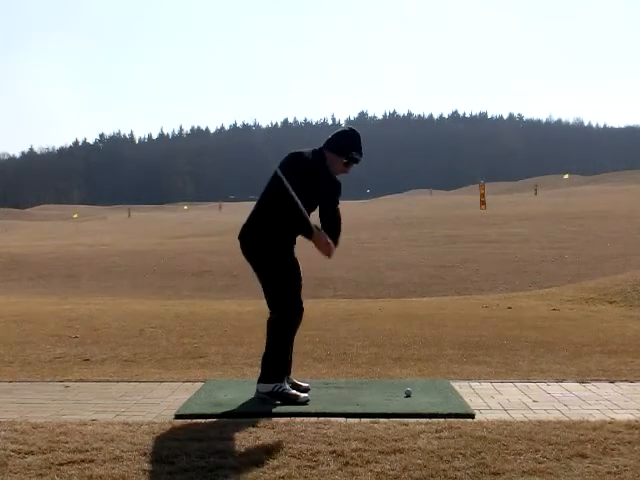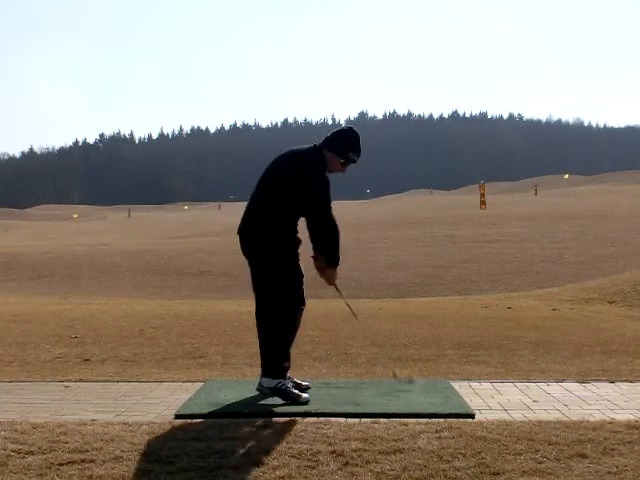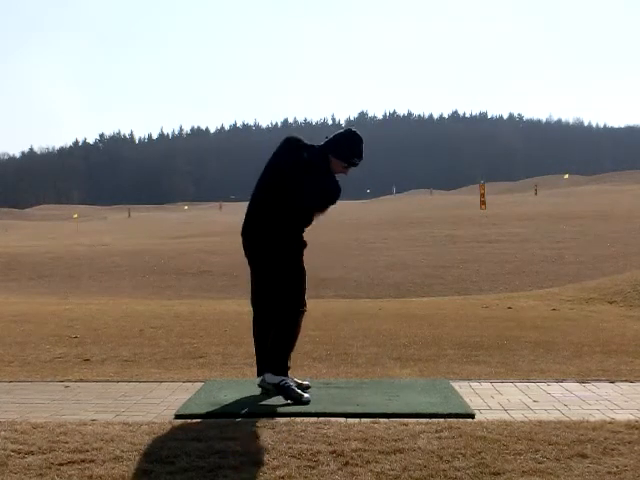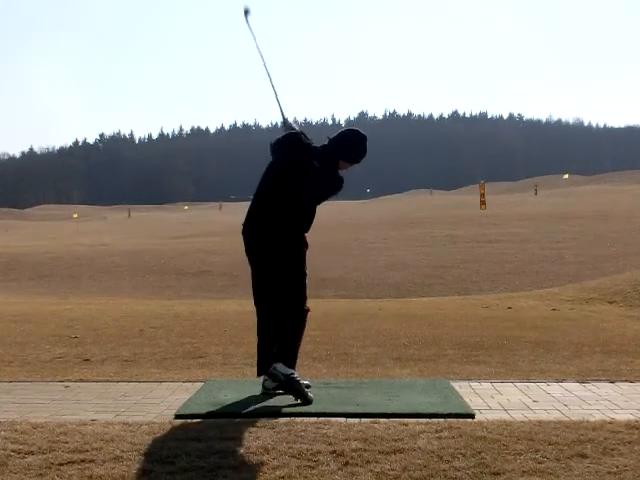
dt=0.3s
person 1, frame 1
left shoulder: (331, 185)
right shoulder: (300, 162)
left elbow: (332, 217)
right elbow: (282, 203)
left wrist: (329, 239)
right wrist: (314, 233)
left hip: (277, 241)
right hip: (263, 239)
left knee: (287, 307)
right knee: (290, 307)
left ankle: (280, 375)
right ankle: (270, 381)
person 1, frame 2
left shoulder: (300, 157)
right shoulder: (316, 176)
left elbow: (312, 213)
right elbow: (325, 220)
left wrist: (319, 256)
right wrist: (331, 263)
left hip: (252, 234)
right hip: (274, 239)
left knee: (268, 305)
right knee: (290, 305)
left ankle: (274, 373)
right ankle: (274, 376)
person 1, frame 3
left shoulder: (292, 146)
right shoulder: (328, 184)
left hip: (254, 235)
right hip: (283, 240)
left knee: (264, 306)
right knee: (292, 307)
left ankle: (268, 372)
right ankle: (276, 373)
person 1, frame 4
left shoulder: (292, 148)
right shoulder: (332, 181)
left hip: (256, 234)
right hip: (287, 241)
left knee: (267, 306)
right knee: (294, 308)
left ankle: (270, 374)
right ankle: (282, 365)
